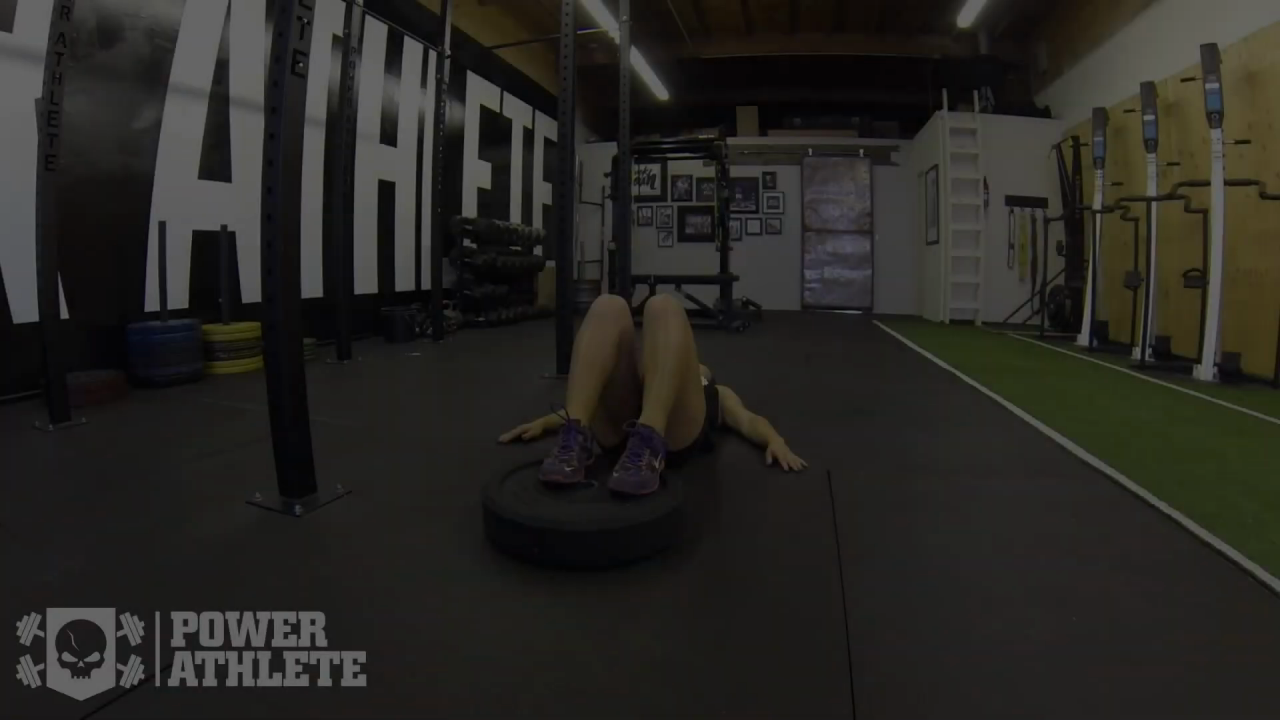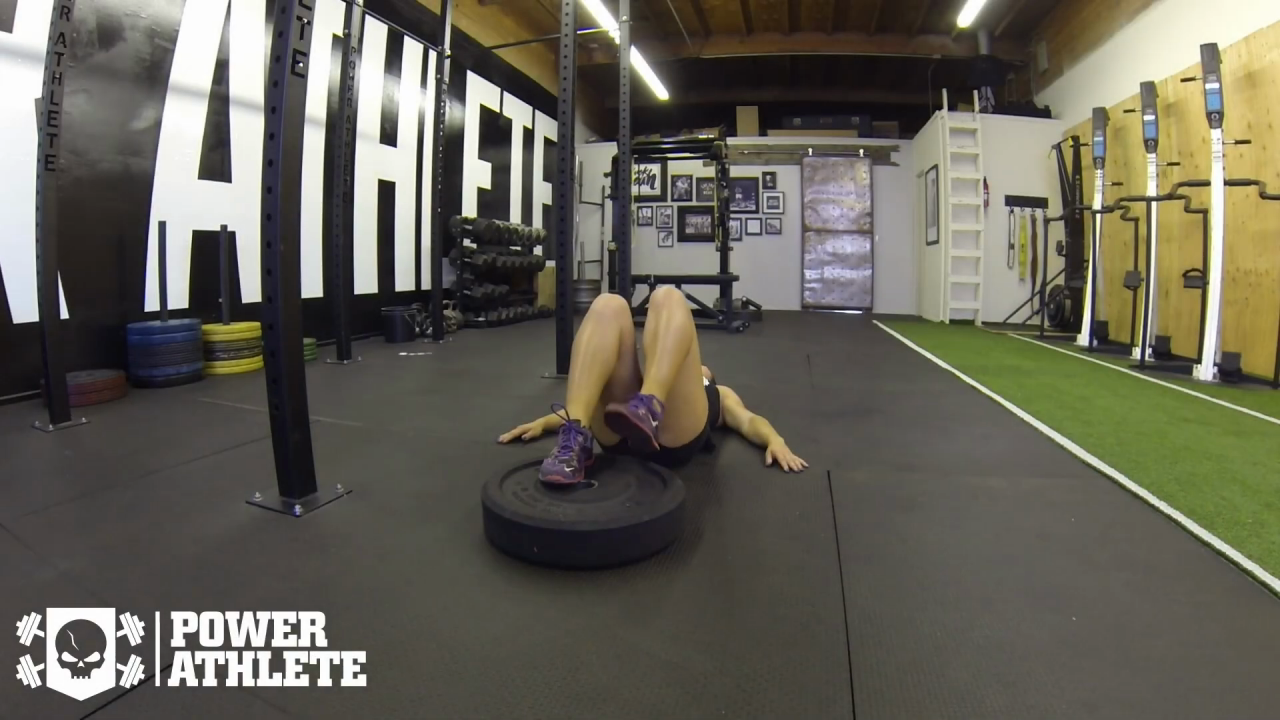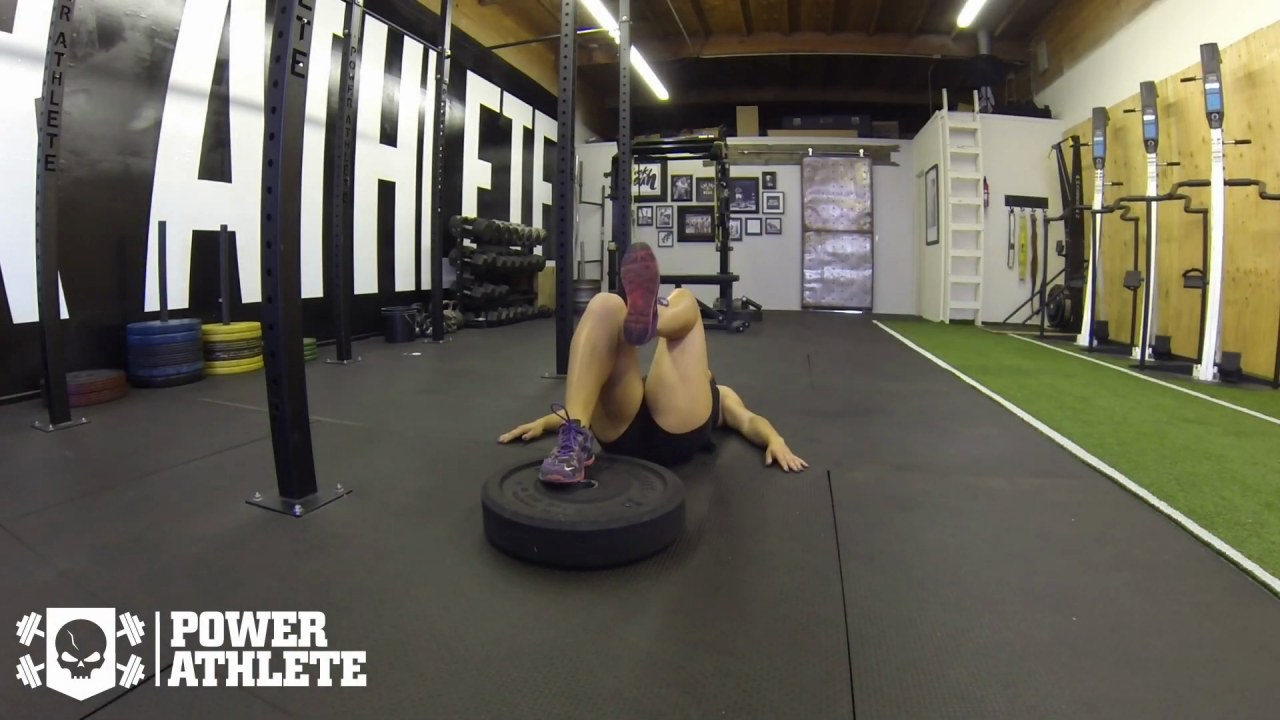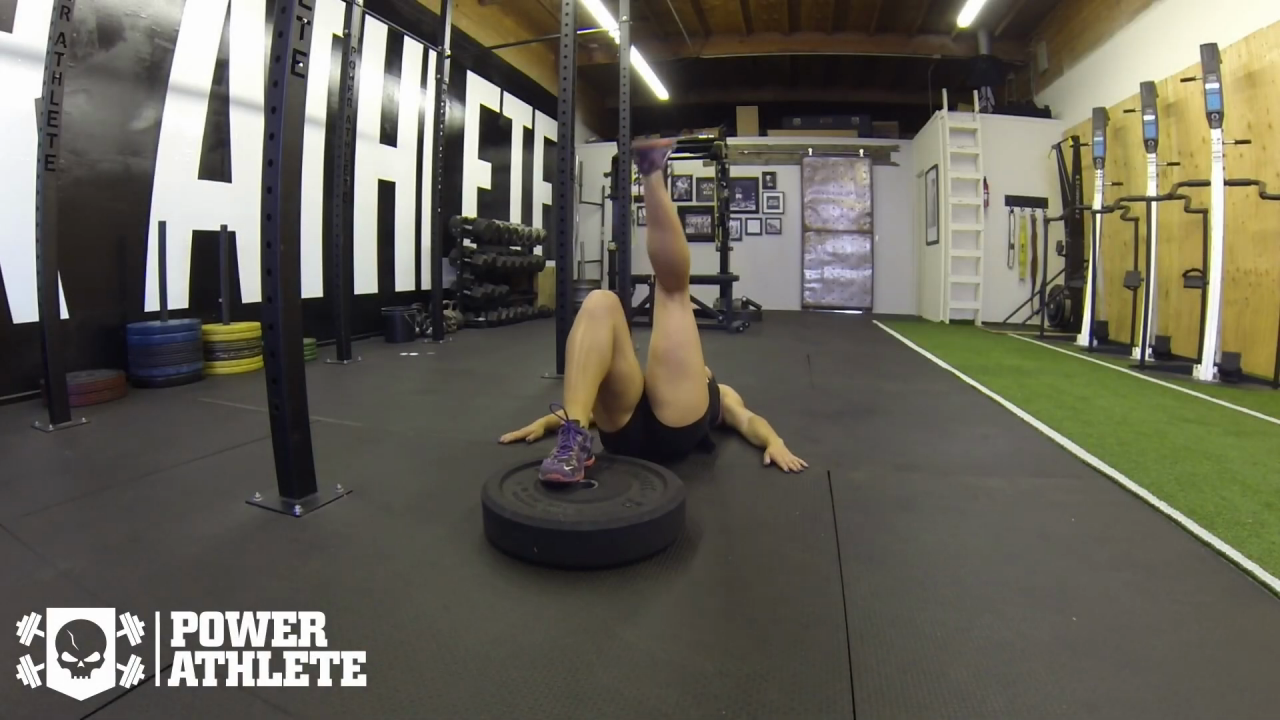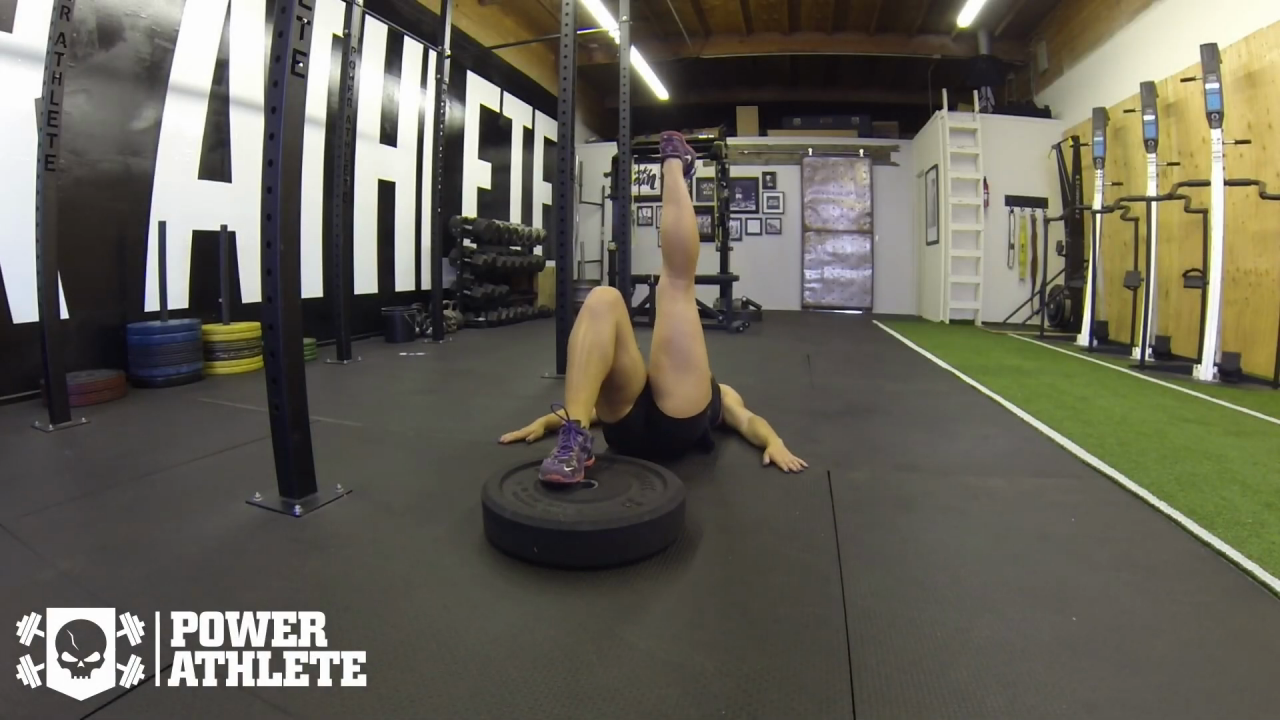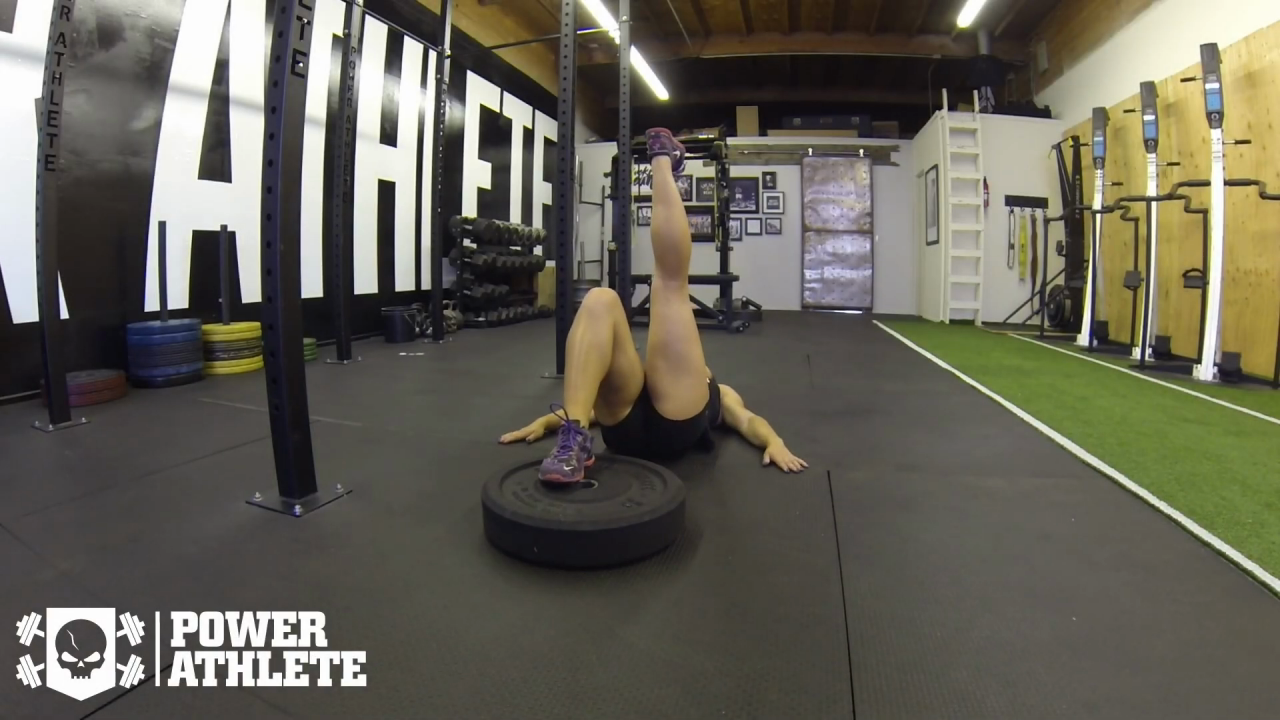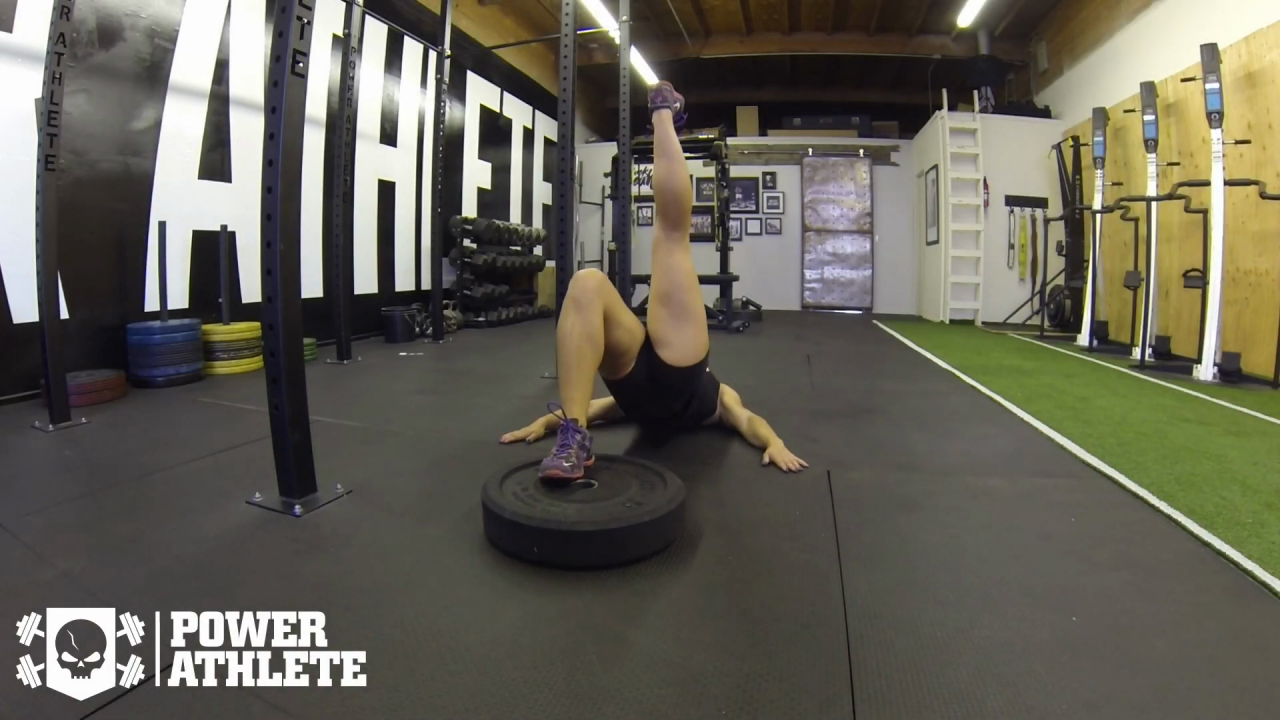
dt=0.5s
person 1, frame 1
left shoulder: (718, 394)
right shoulder: (642, 382)
left elbow: (748, 420)
right elbow: (601, 402)
left wrist: (774, 440)
right wrist: (543, 422)
left hip: (675, 431)
right hip: (620, 428)
left knee: (664, 309)
right knee: (609, 307)
left ankle: (649, 445)
right ankle: (575, 439)
person 1, frame 2
left shoulder: (719, 394)
left elbow: (748, 420)
right elbow: (593, 404)
left wrist: (775, 440)
right wrist: (543, 422)
left hip: (676, 436)
right hip: (619, 433)
left knee: (668, 297)
right knee: (609, 306)
left ankle: (648, 409)
right ankle: (575, 439)
person 1, frame 3
left shoulder: (719, 393)
right shoulder: (647, 385)
left elbow: (747, 420)
right elbow: (600, 399)
left wrist: (775, 439)
right wrist: (544, 422)
left hip: (677, 432)
right hip: (623, 429)
left knee: (682, 300)
right knee: (605, 305)
left ankle: (650, 320)
right ankle: (574, 439)
person 1, frame 4
left shoulder: (718, 393)
left elbow: (747, 420)
right elbow: (598, 399)
left wrist: (774, 442)
right wrist: (543, 422)
left hip: (677, 427)
right hip: (626, 429)
left knee: (672, 290)
right knee: (600, 302)
left ankle: (653, 173)
right ankle: (575, 438)
person 1, frame 5
left shoulder: (720, 393)
right shoulder: (636, 387)
left elbow: (747, 420)
right elbow: (598, 403)
left wrist: (774, 442)
right wrist: (545, 422)
left hip: (678, 422)
right hip: (628, 424)
left knee: (676, 282)
right knee: (602, 299)
right ankle: (574, 439)
person 1, frame 6
left shoulder: (720, 393)
right shoulder: (639, 386)
left elbow: (747, 420)
right elbow: (597, 404)
left wrist: (774, 442)
right wrist: (545, 421)
left hip: (675, 425)
right hip: (627, 428)
right knee: (600, 301)
right ankle: (573, 439)
person 1, frame 7
left shoulder: (716, 393)
left elbow: (746, 419)
right elbow: (594, 404)
left wrist: (774, 443)
left hip: (678, 379)
right hip: (638, 381)
right ankle: (573, 437)
